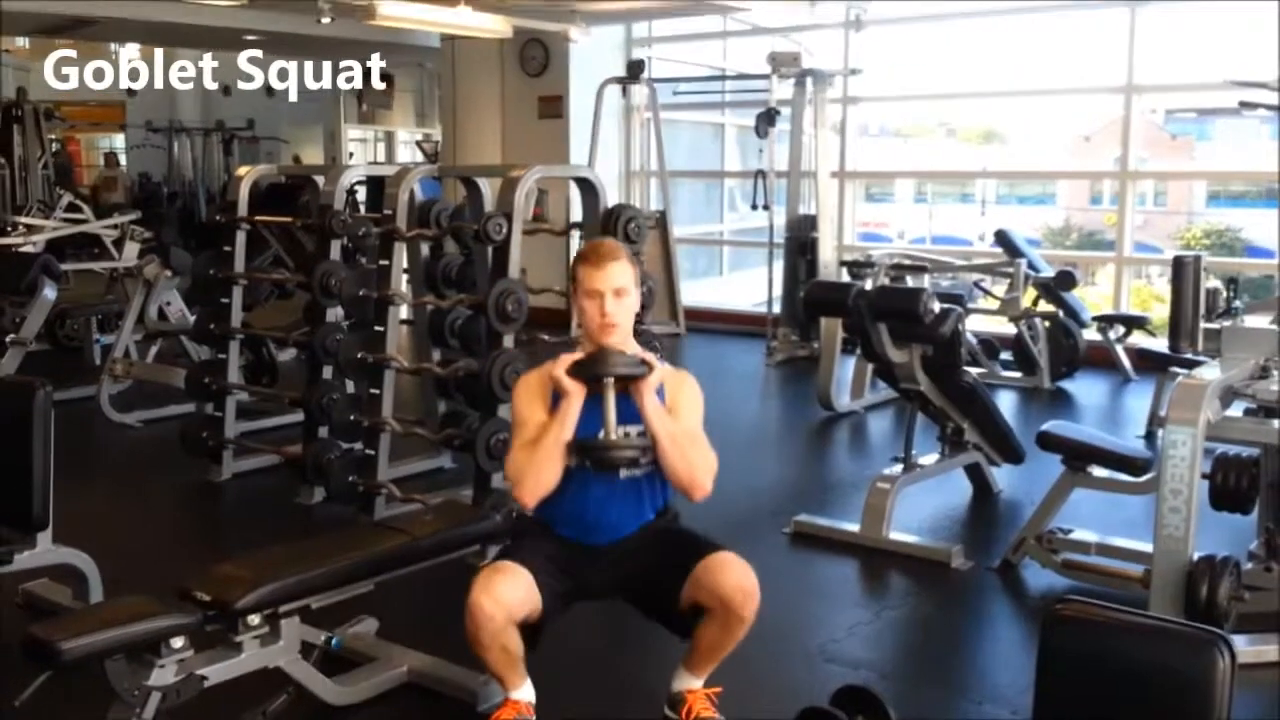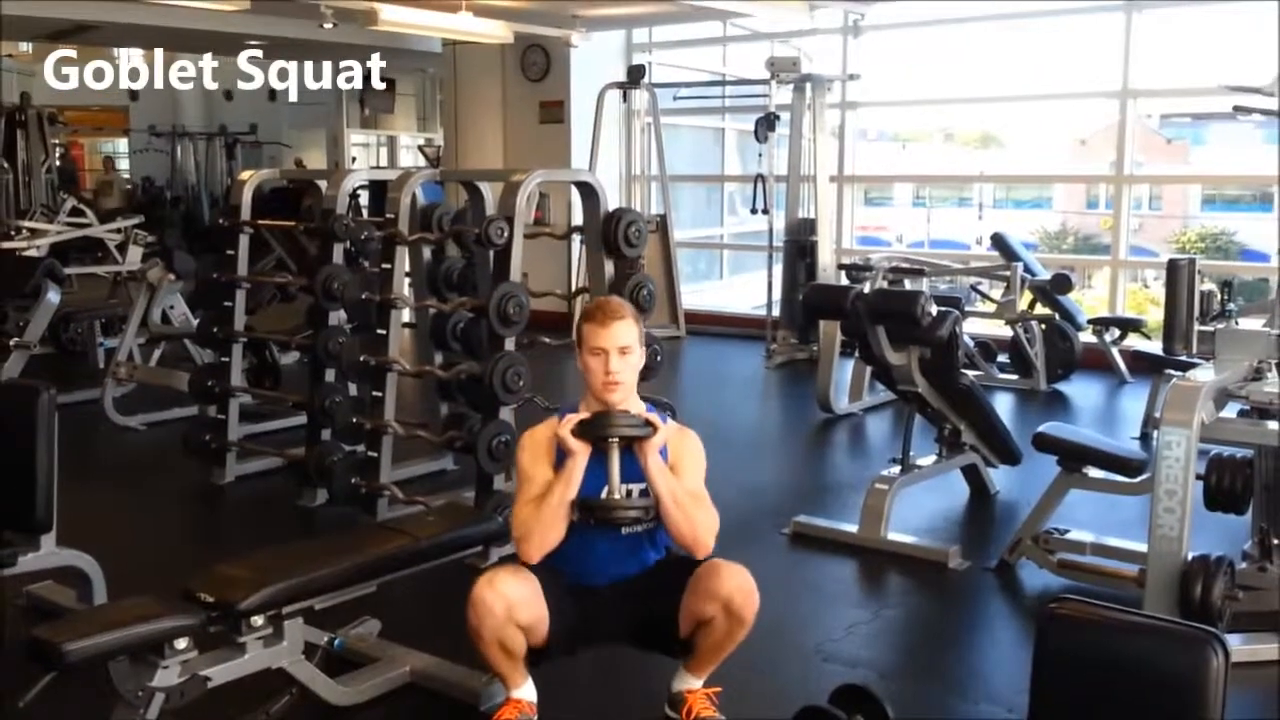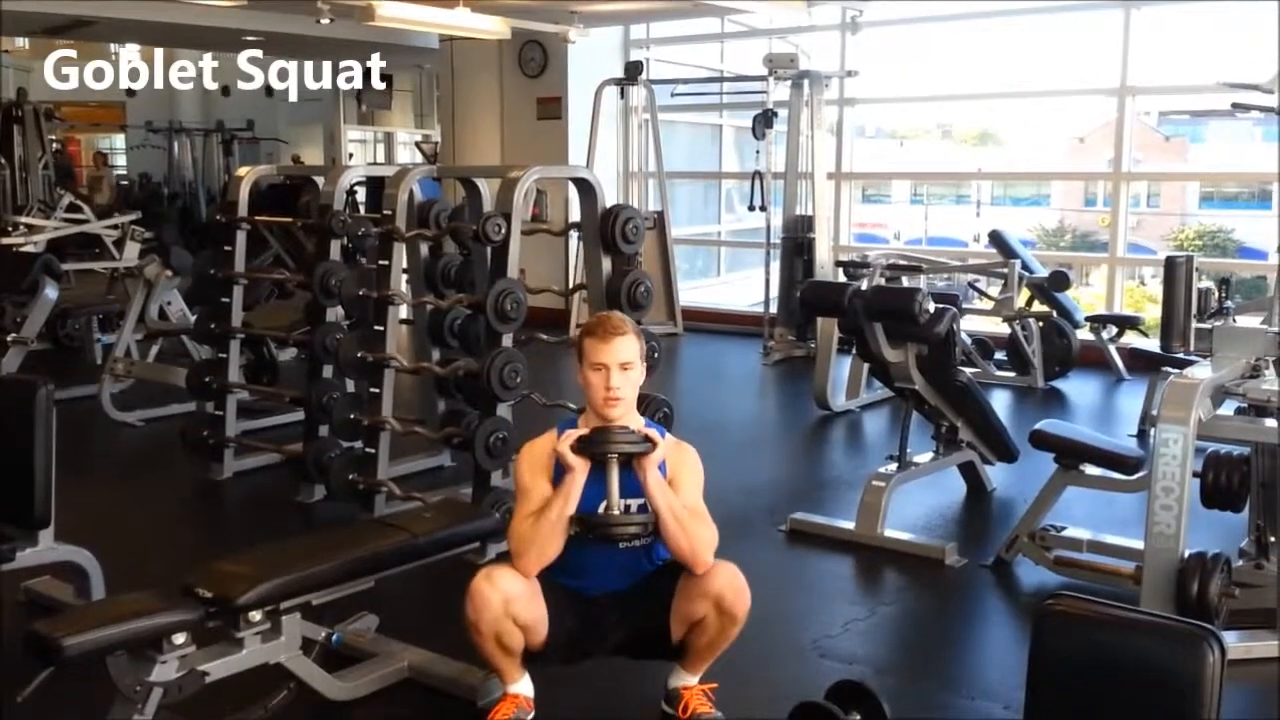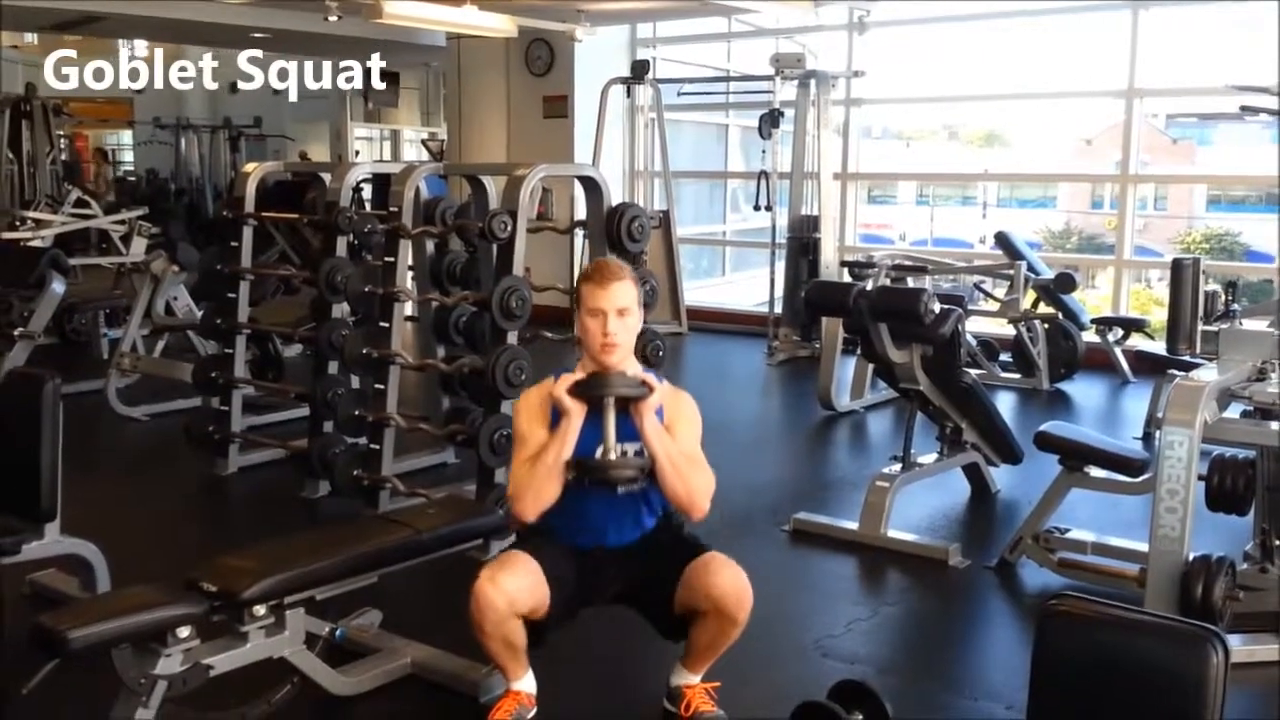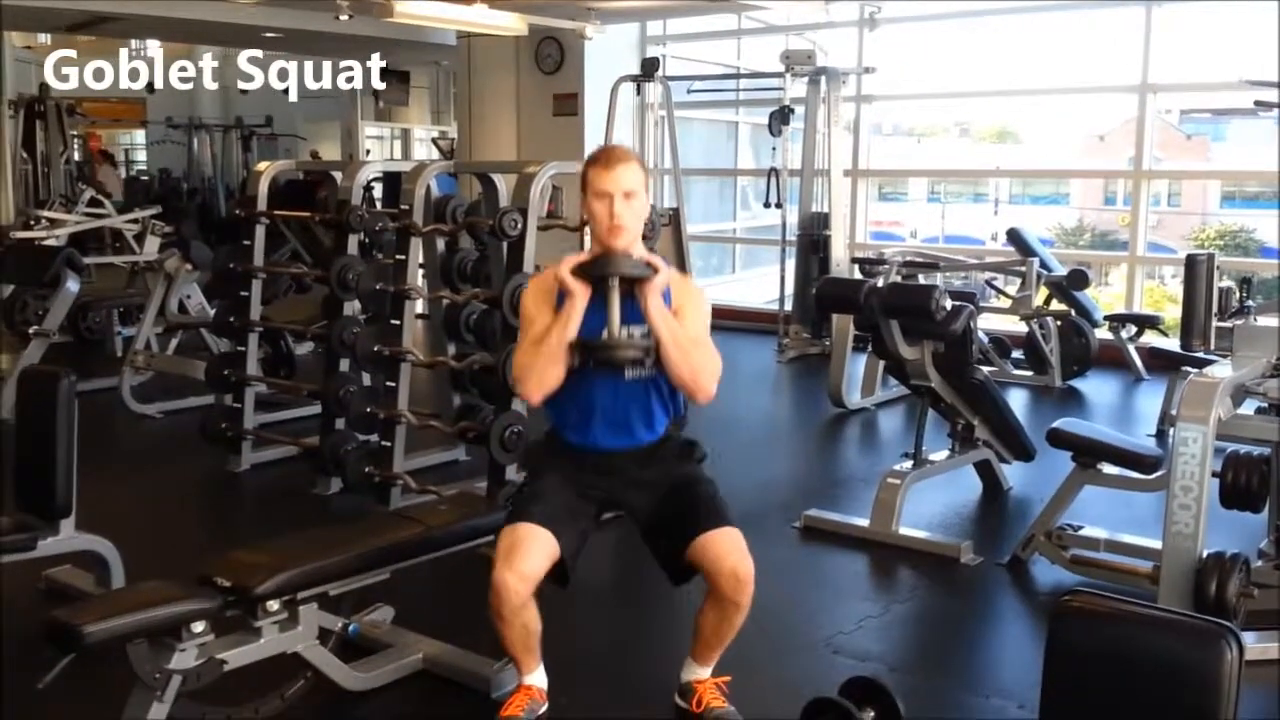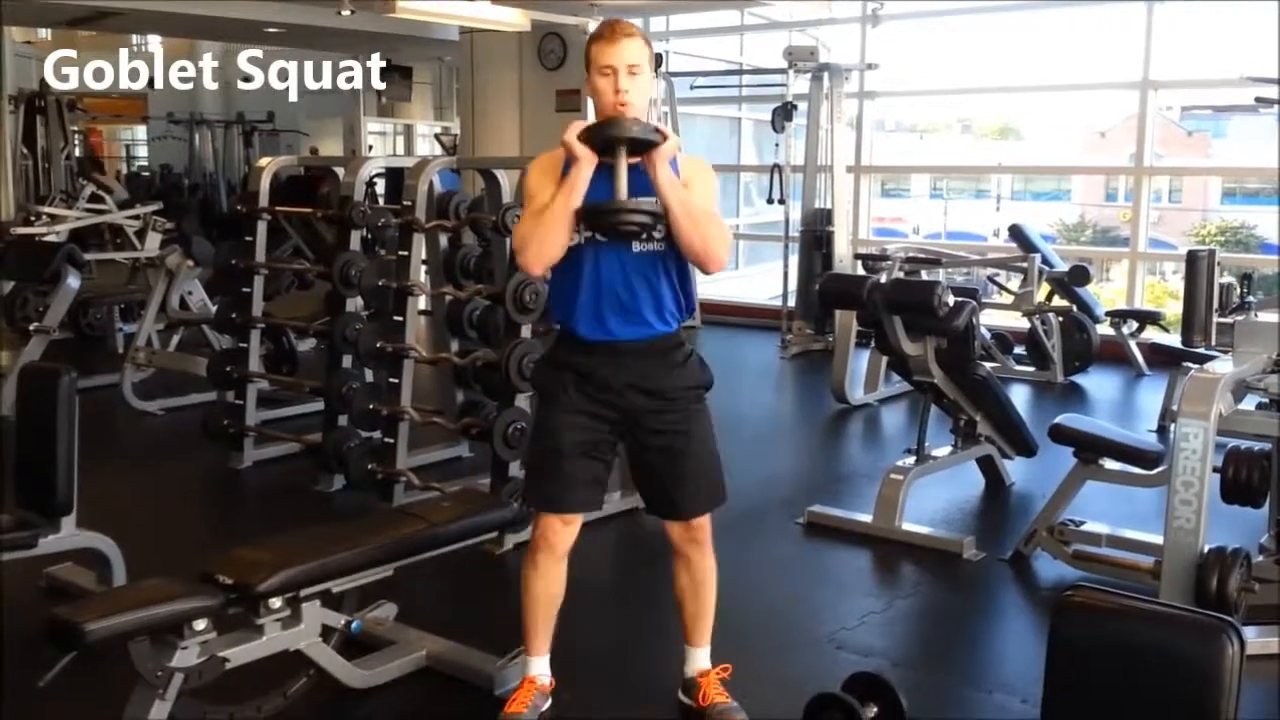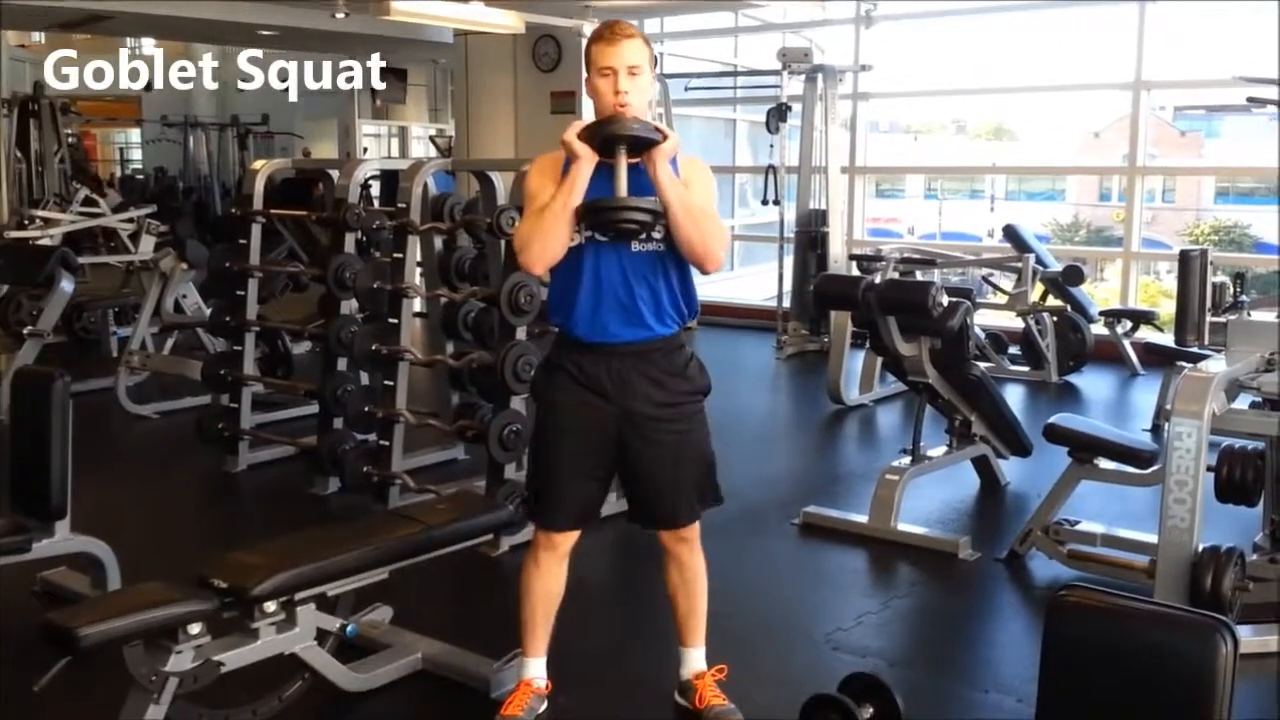
dt=0.3s
person 1, frame 1
left shoulder: (675, 384)
right shoulder: (540, 385)
left elbow: (698, 485)
right elbow: (528, 491)
left wrist: (647, 400)
right wrist: (573, 401)
left hip: (645, 538)
right hip: (559, 542)
left knee: (739, 588)
right knee: (486, 604)
person 1, frame 2
left shoulder: (678, 439)
right shoulder: (543, 439)
left elbow: (701, 544)
right elbow: (530, 549)
left wrist: (650, 458)
right wrist: (576, 460)
left hip: (648, 586)
right hip: (567, 591)
left knee: (736, 590)
right knee: (489, 597)
person 1, frame 3
left shoulder: (676, 454)
right shoulder: (542, 453)
left elbow: (701, 560)
right elbow: (527, 562)
left wrist: (650, 476)
right wrist: (576, 476)
left hip: (646, 598)
right hip: (565, 602)
left knee: (726, 587)
right knee: (488, 591)
left ankle: (684, 687)
person 1, frame 4
left shoulder: (672, 401)
right shoulder: (541, 400)
left elbow: (696, 504)
right elbow: (526, 508)
left wrist: (646, 419)
right wrist: (572, 420)
left hip: (647, 543)
right hip: (564, 545)
left knee: (732, 592)
right knee: (491, 595)
person 1, frame 5
left shoulder: (680, 290)
right shoulder: (549, 288)
left elbow: (703, 387)
right elbow: (531, 388)
left wrist: (651, 302)
right wrist: (576, 300)
left hip: (658, 458)
right hip: (571, 459)
left knee: (734, 574)
right knee: (510, 580)
person 1, frame 6
left shoulder: (688, 167)
right shoulder: (553, 166)
left elbow: (713, 257)
right elbow: (533, 259)
left wrist: (660, 170)
right wrist: (582, 167)
left hip: (663, 367)
right hip: (580, 368)
left knee: (691, 531)
right knee: (552, 535)
person 1, frame 7
left shoulder: (687, 167)
right shoulder: (553, 167)
left elbow: (711, 256)
right elbow: (534, 258)
left wrist: (659, 169)
right wrist: (584, 166)
left hip: (662, 369)
right hip: (579, 370)
left knee: (680, 533)
right knee: (553, 536)
